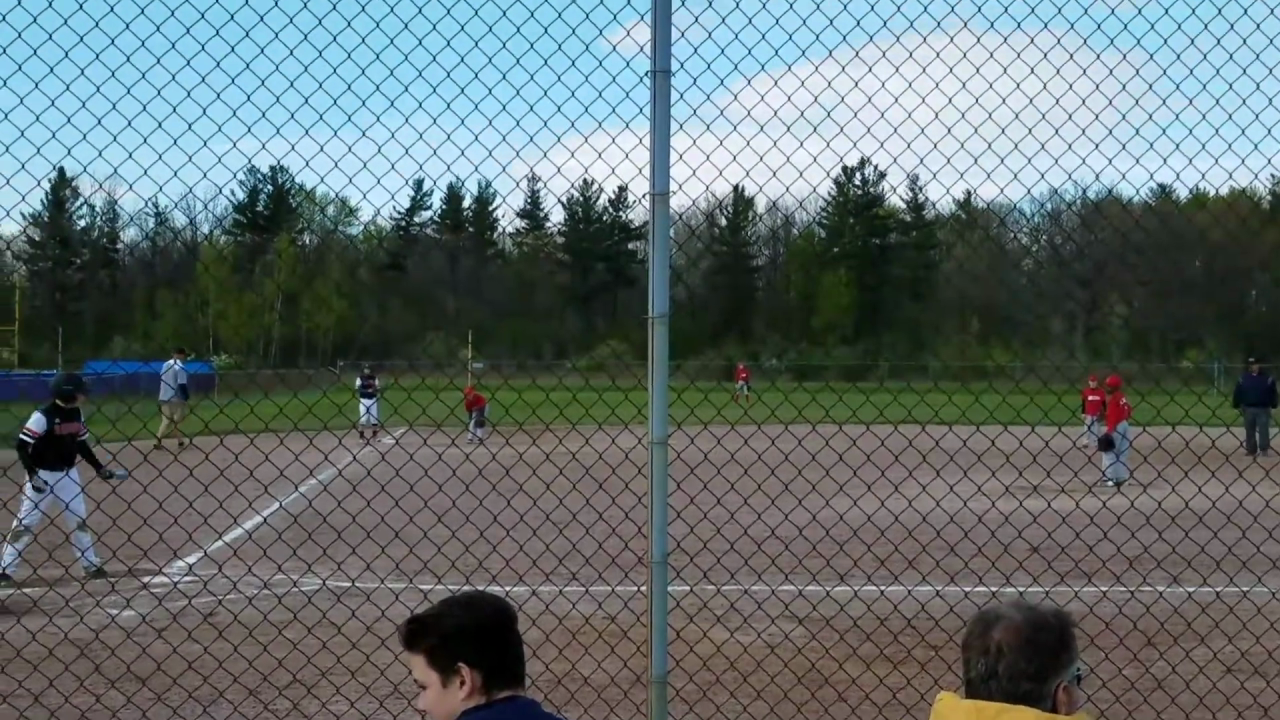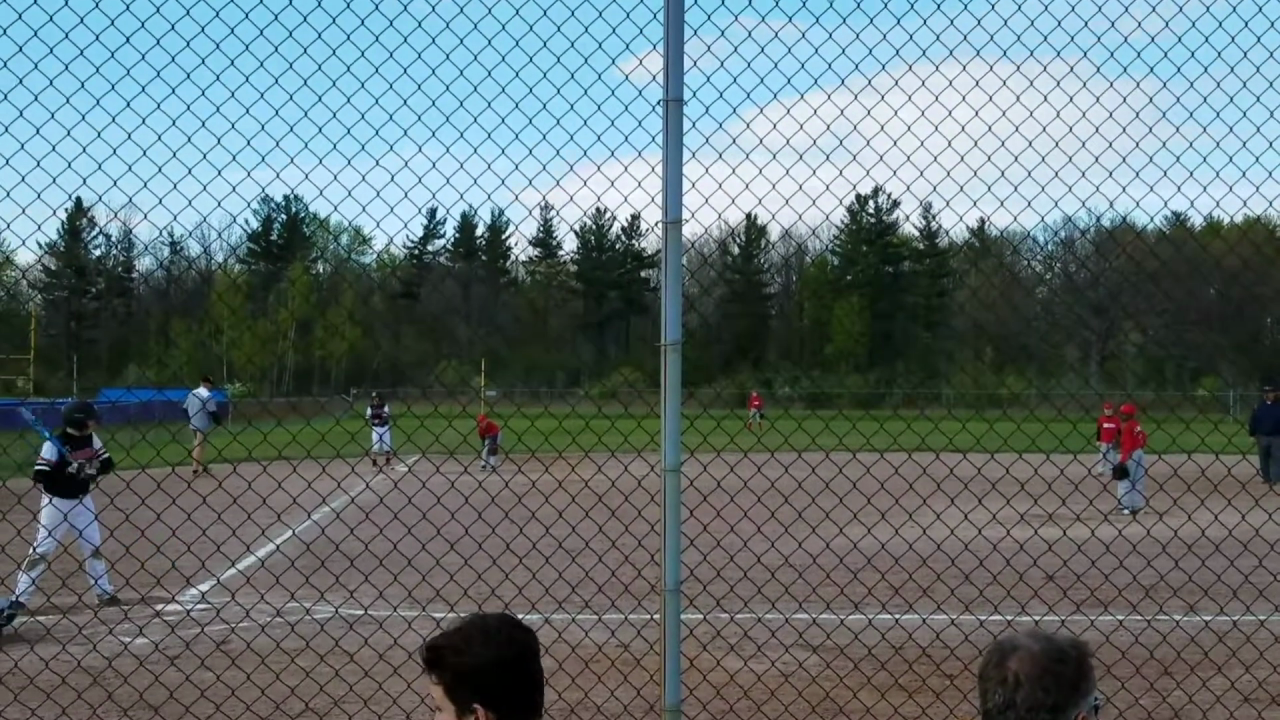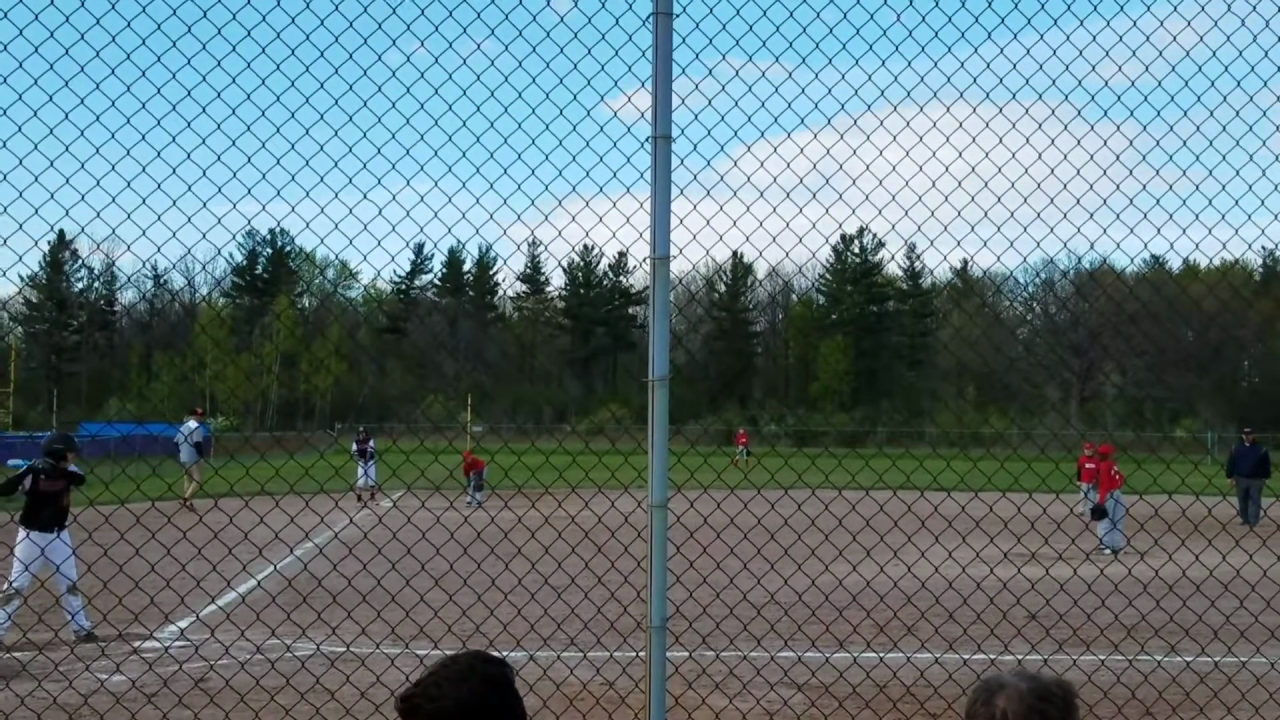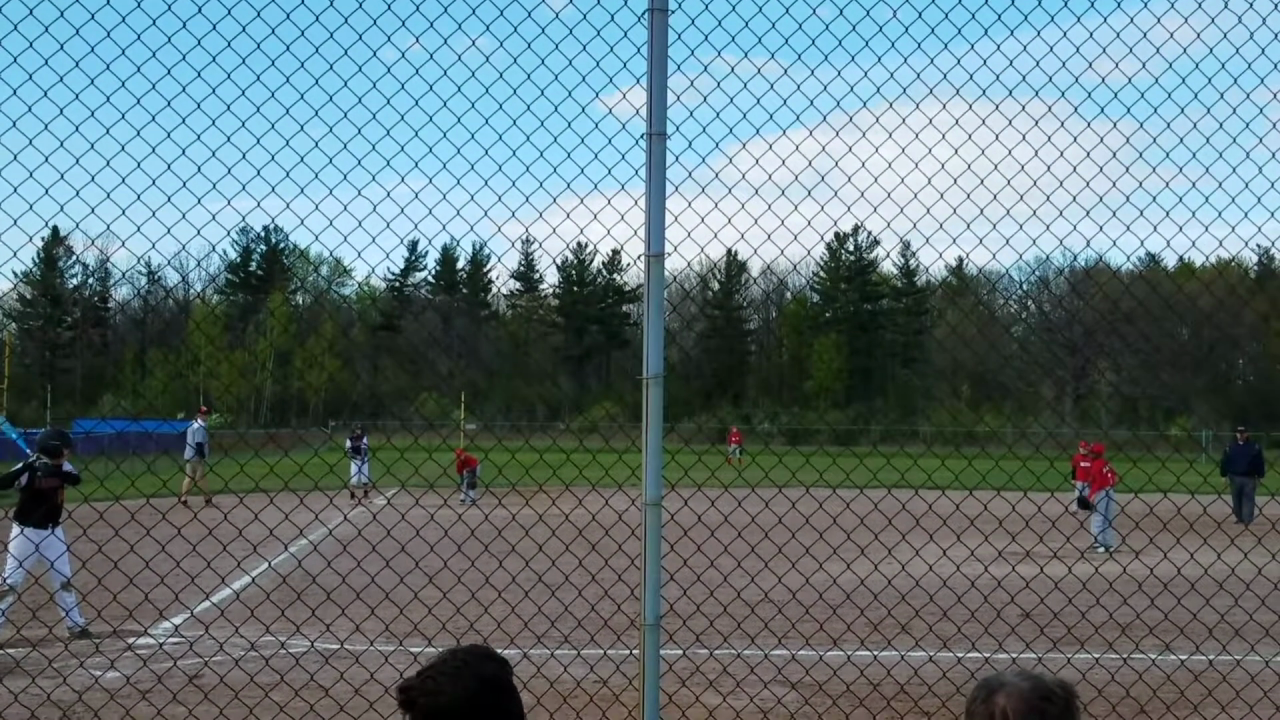
dt=0.5s
person 1, frame 1
left shoulder: (77, 413)
right shoulder: (43, 416)
left elbow: (82, 444)
right elbow: (22, 446)
left wrist: (99, 467)
right wrist: (32, 475)
left hip: (68, 474)
right hip: (42, 475)
left knee: (79, 519)
right knee: (26, 522)
left ankle: (91, 566)
person 1, frame 2
left shoulder: (91, 439)
right shoulder: (55, 443)
left elbow: (108, 462)
right elbow: (39, 477)
left wrist: (95, 470)
right wrist: (66, 470)
left hip: (82, 501)
right hip: (56, 502)
left knee: (94, 546)
right knee: (42, 550)
left ankle: (105, 593)
person 1, frame 3
left shoulder: (67, 470)
right shoulder: (33, 473)
left elbow: (81, 479)
left wrist: (53, 468)
right wrist: (31, 469)
left hip: (59, 535)
right hip: (32, 536)
left knee: (70, 582)
left ankle: (82, 629)
person 1, frame 4
left shoulder: (62, 466)
right shoulder: (29, 468)
left elbow: (75, 479)
left wrist: (51, 470)
right wrist: (29, 465)
left hip: (53, 531)
right hip: (26, 532)
left knee: (64, 578)
left ankle: (76, 625)
